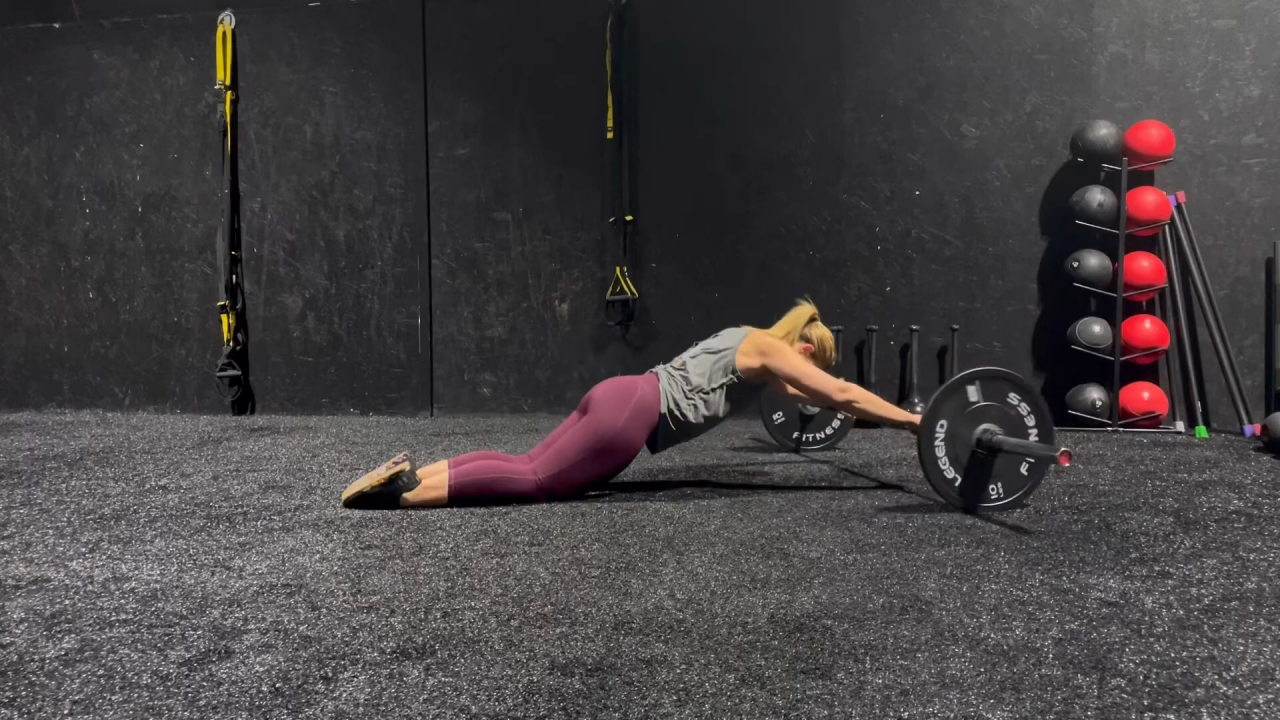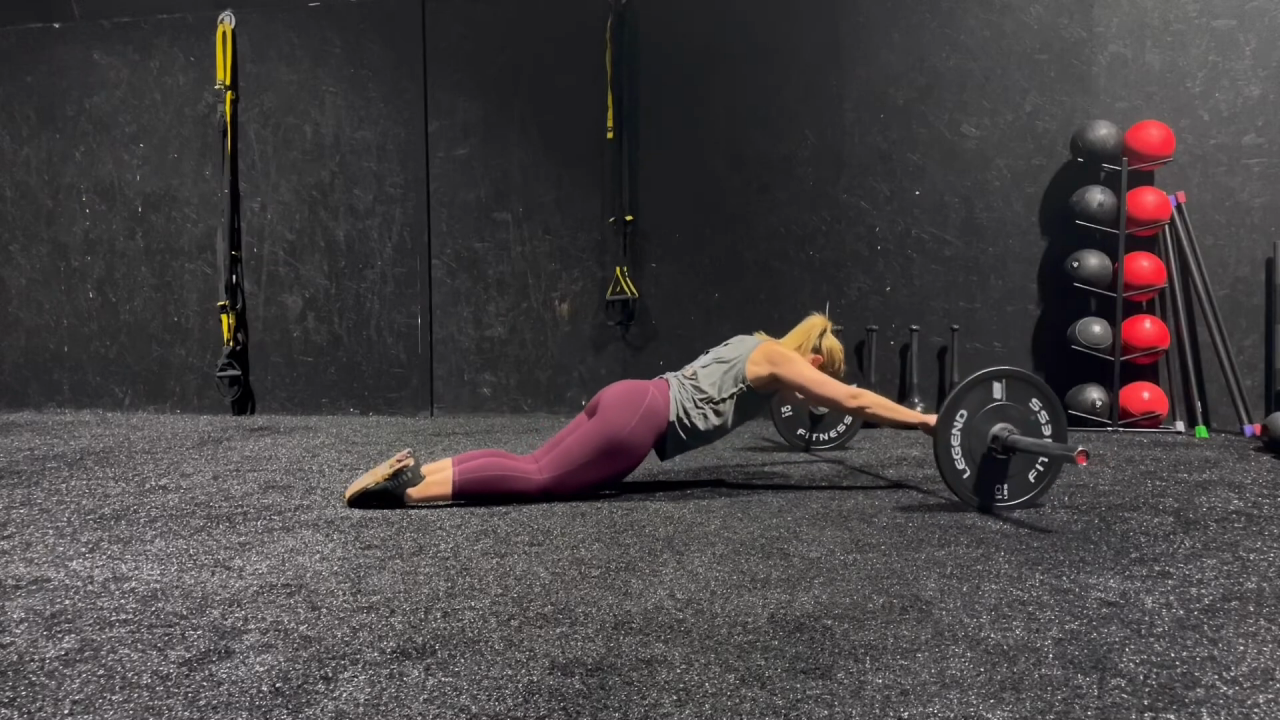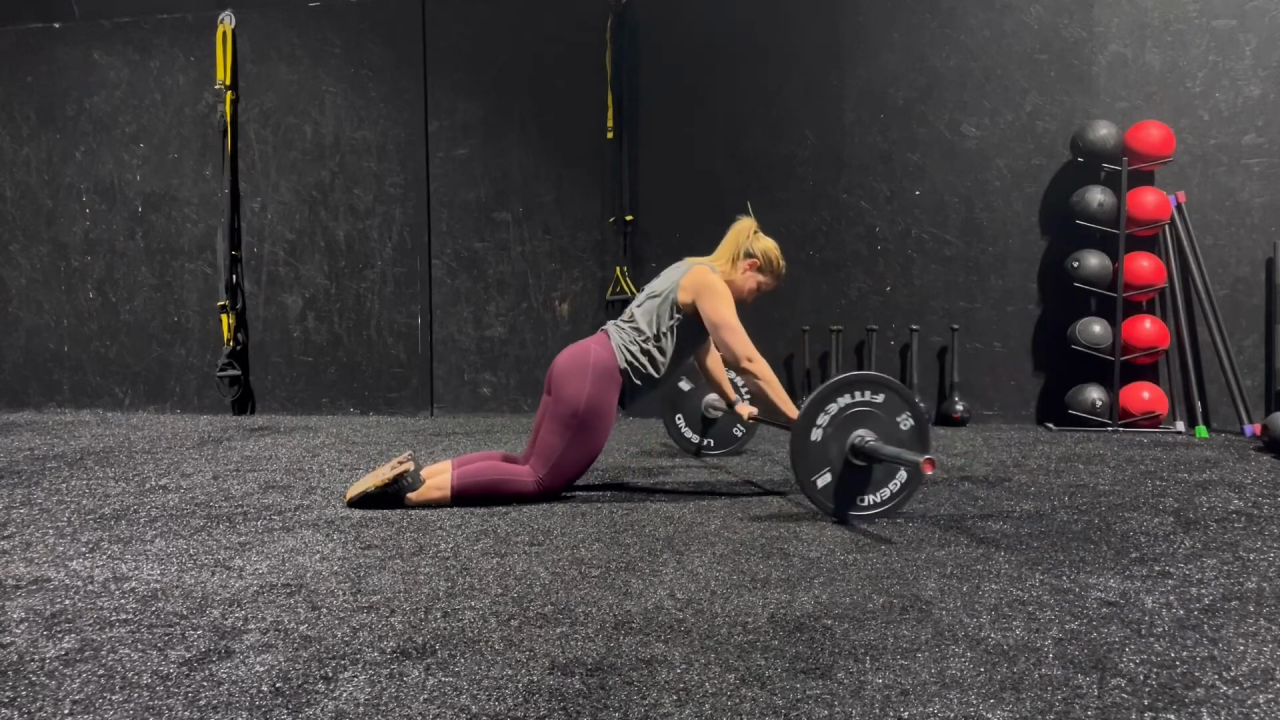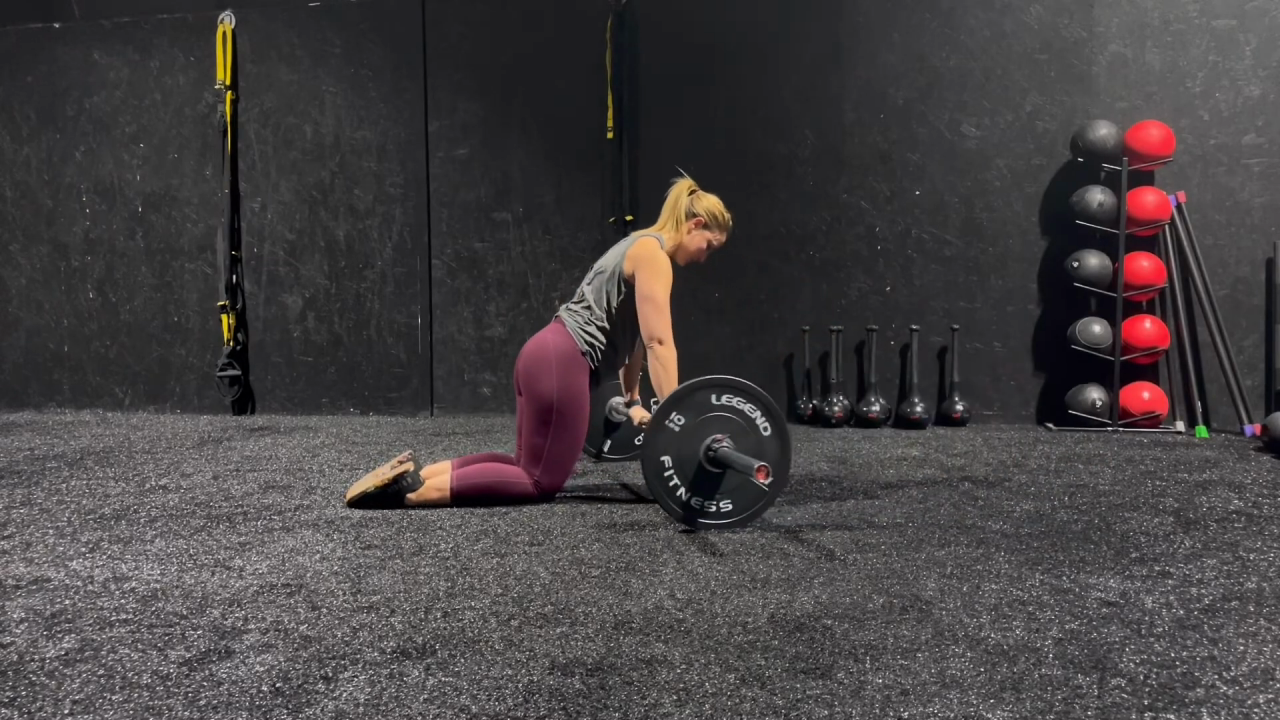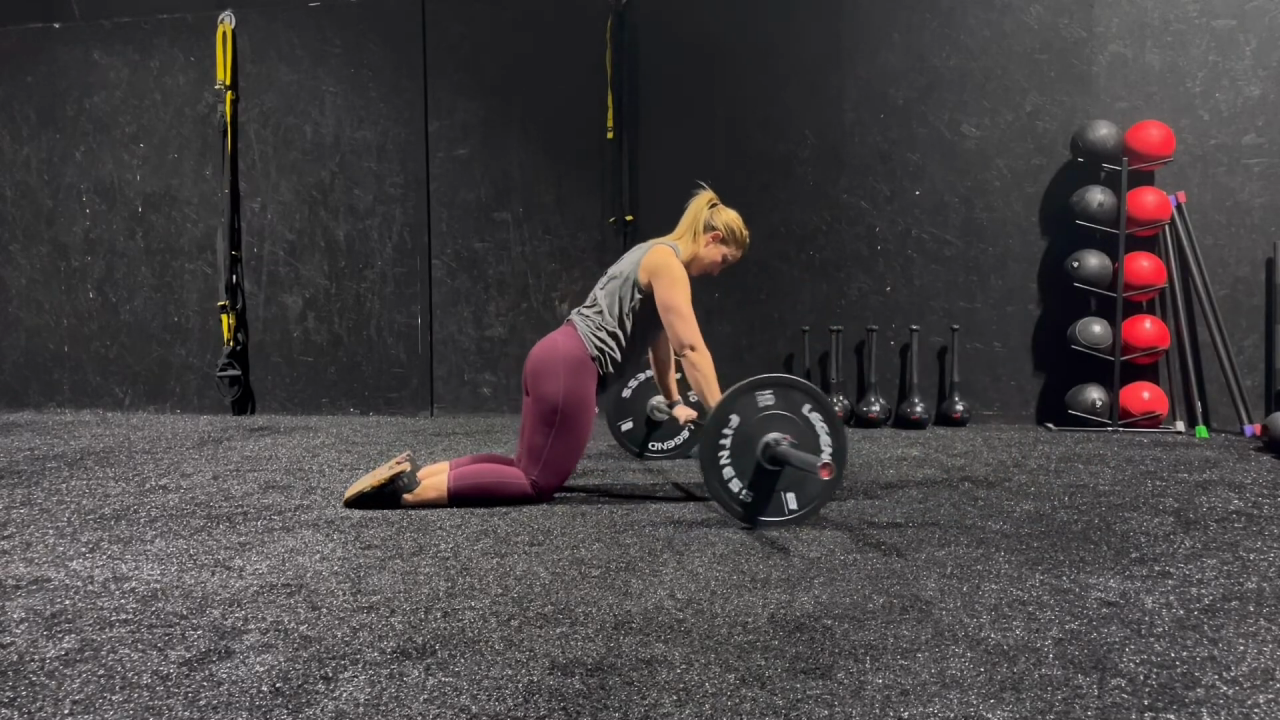
dt=1s
person 1, frame 1
left shoulder: (750, 341)
right shoulder: (769, 350)
left elbow: (792, 389)
right elbow: (838, 391)
left wrist: (846, 409)
right wrist: (909, 420)
left hip: (618, 399)
right hip: (632, 413)
left knee: (529, 469)
right knee: (532, 480)
left ankle: (410, 473)
right ankle: (406, 489)
person 1, frame 2
left shoulder: (760, 347)
right shoulder: (778, 359)
left elbow: (829, 397)
right elbow: (852, 397)
left wrist: (834, 407)
right wrist: (922, 421)
left hip: (626, 402)
right hip: (640, 416)
left knee: (533, 465)
right knee: (539, 479)
left ankle: (414, 470)
right ankle: (410, 486)
person 1, frame 3
left shoulder: (696, 273)
right shoulder: (710, 283)
left elbow: (705, 349)
right elbow: (748, 360)
left wrist: (734, 403)
right wrist: (797, 420)
left hip: (584, 366)
right hip: (595, 375)
left knee: (534, 466)
right knee: (540, 481)
left ankle: (415, 473)
right ankle: (412, 488)
person 1, frame 4
left shoulder: (642, 247)
right shoulder: (654, 255)
left elbow: (634, 337)
right elbow: (659, 343)
left wrist: (633, 400)
left hip: (549, 355)
right hip: (561, 361)
left knee: (530, 467)
right knee: (542, 482)
left ankle: (416, 472)
right ankle: (413, 488)
person 1, frame 5
left shoulder: (659, 256)
right shoulder: (668, 262)
left elbow: (661, 340)
right elbow: (691, 348)
left wrist: (674, 401)
left hip: (558, 360)
right hip: (570, 367)
left knee: (530, 469)
right knee: (537, 485)
left ankle: (414, 473)
right ankle: (408, 490)
